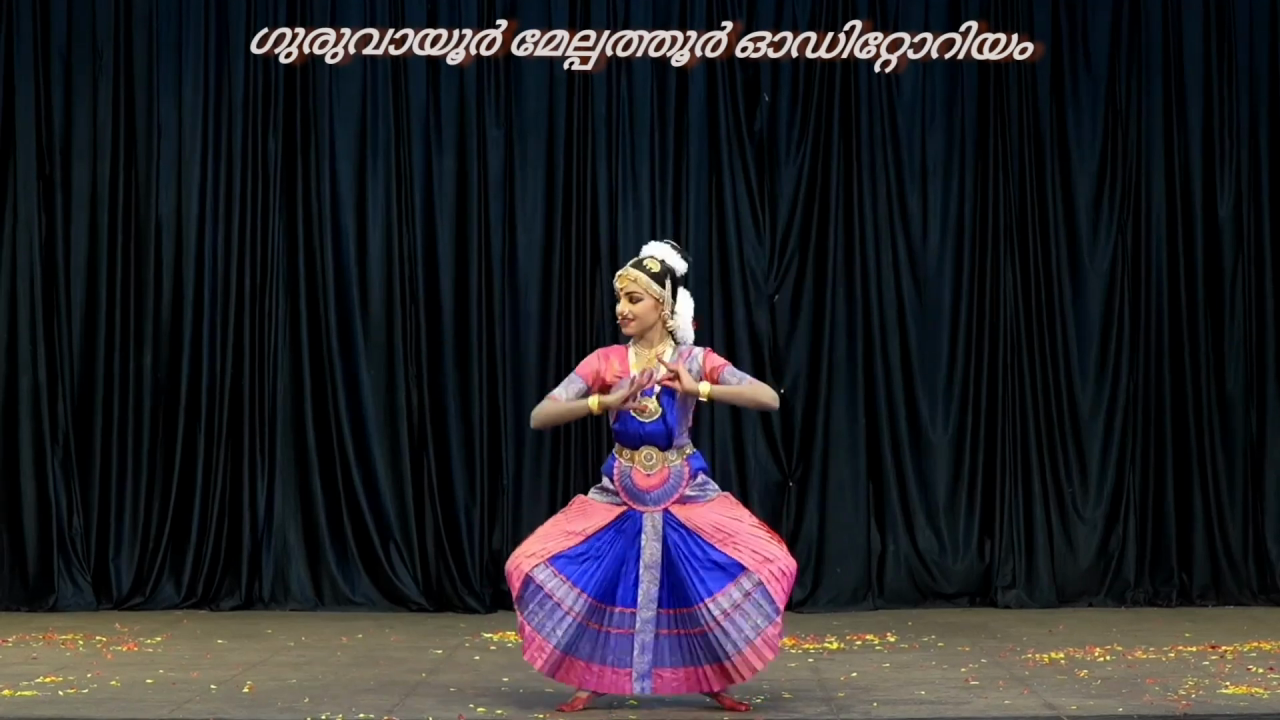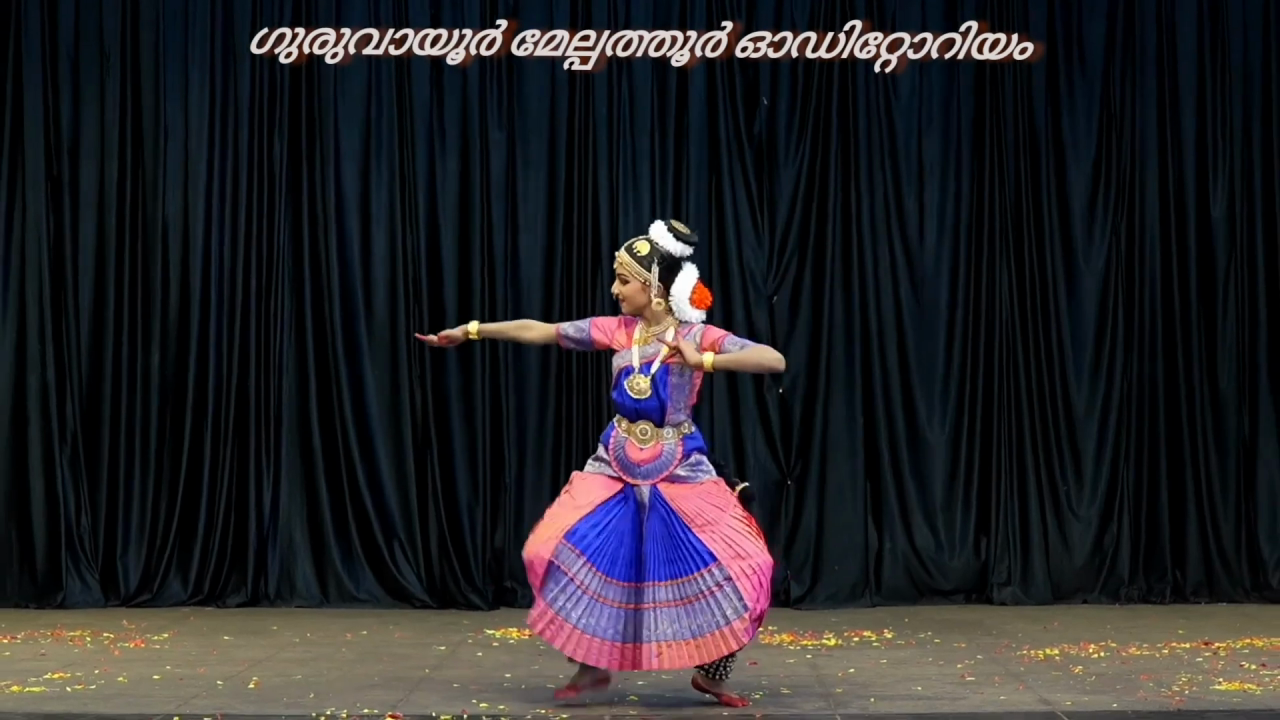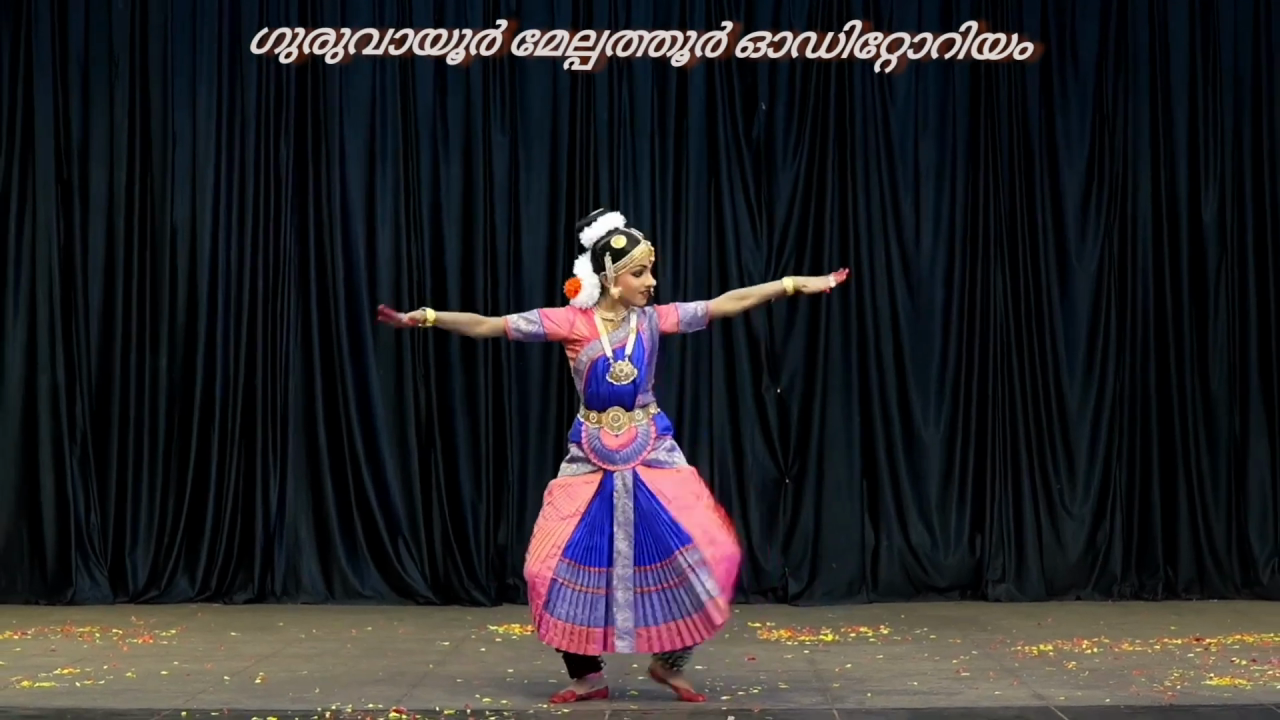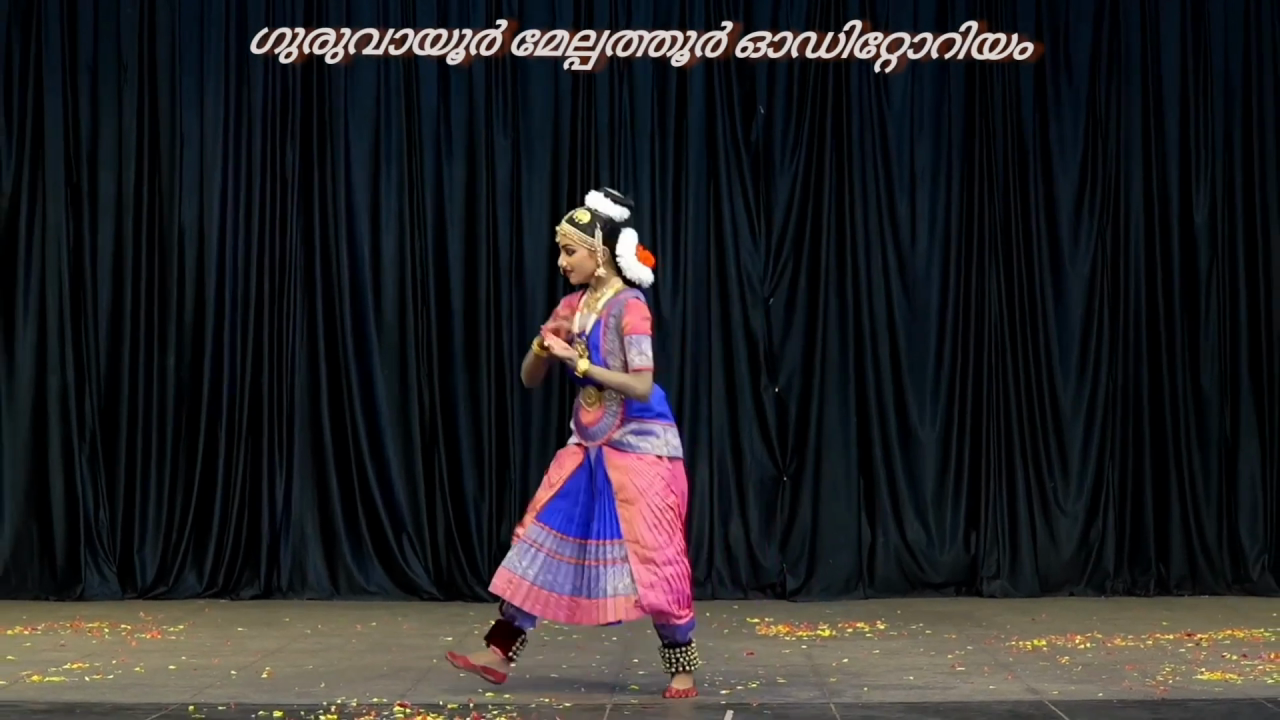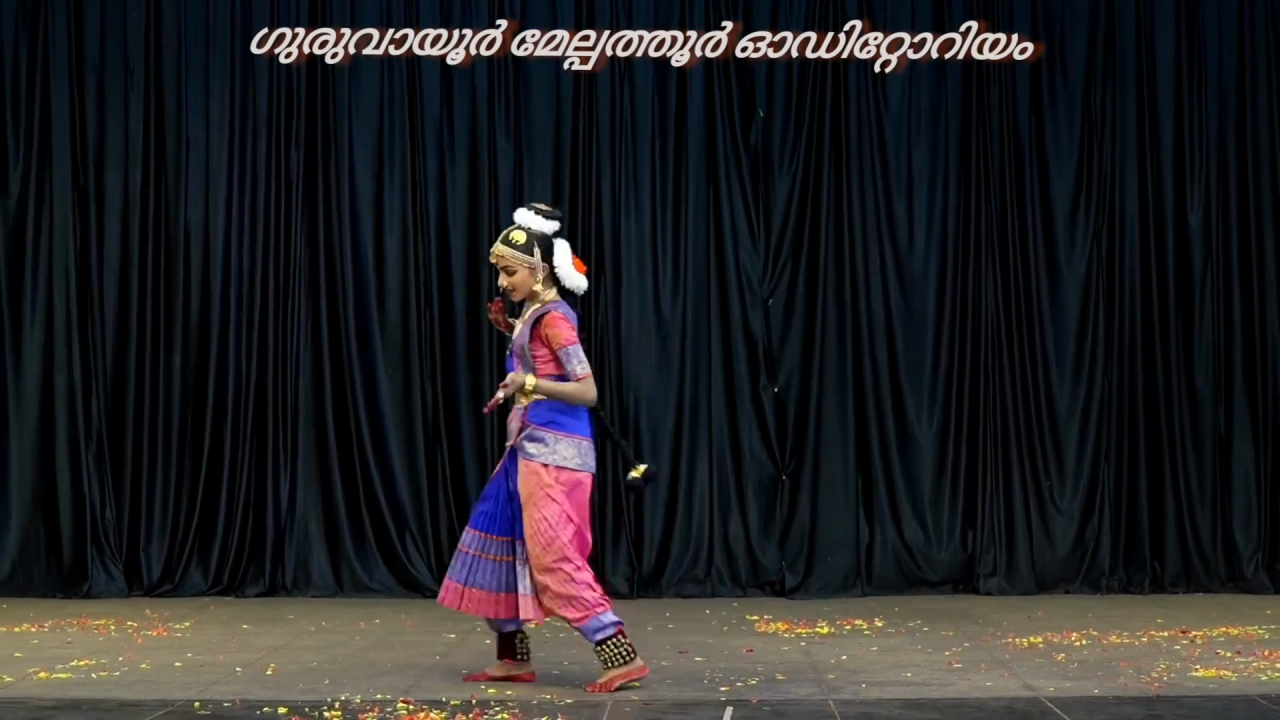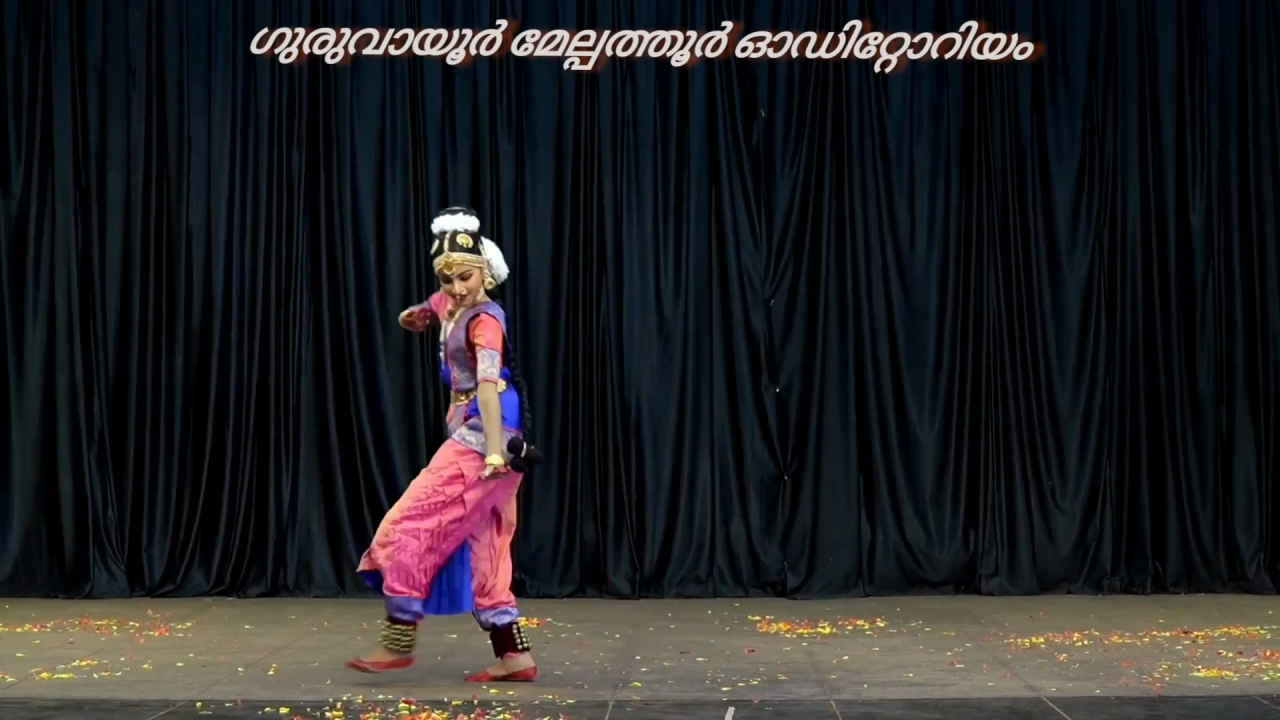
dt=0.4s
person 1, frame 1
left shoulder: (697, 361)
right shoulder: (604, 362)
left elbow: (770, 398)
right elbow: (540, 416)
left wrist: (698, 389)
right wrist: (603, 401)
left hip: (686, 496)
right hip: (617, 497)
left knee: (765, 569)
right knee: (538, 570)
left ankle: (717, 680)
right ankle: (593, 679)
person 1, frame 2
left shoulder: (699, 336)
right shoulder: (616, 330)
left elbow: (775, 360)
right elbow: (541, 331)
left wrist: (703, 361)
right wrist: (471, 330)
left hip: (679, 473)
right hip: (614, 469)
left knee: (740, 569)
right knee: (554, 552)
left ankle: (711, 673)
right ankle: (592, 665)
person 1, frame 3
left shoulder: (653, 318)
right shoulder: (569, 321)
left elbow: (727, 303)
right elbow: (487, 327)
left wrist: (799, 284)
right wrist: (426, 316)
left hip: (652, 455)
right hip: (590, 461)
left knee: (704, 551)
right knee: (553, 566)
left ankle: (668, 661)
right ankle: (587, 676)
person 1, frame 4
left shoulder: (630, 306)
right shoulder: (570, 307)
left elbow: (641, 387)
right elbow: (529, 378)
left wrist: (578, 360)
right wrist: (544, 344)
left hip: (637, 441)
right hip: (589, 444)
left knee: (654, 551)
right knee: (545, 537)
left ankle: (681, 666)
right ankle: (500, 651)
person 1, frame 5
left shoulder: (554, 318)
right shoulder: (535, 313)
left elbow: (587, 391)
left wrist: (529, 383)
right wrist: (508, 328)
left hip: (553, 447)
right hip: (535, 445)
left knee: (556, 558)
right knee: (496, 538)
left ankle: (624, 659)
right ankle: (512, 658)
person 1, frame 6
left shoulder: (484, 319)
right shoulder: (450, 303)
left elbow: (489, 387)
right elbow: (420, 326)
left wrist: (495, 450)
right wrist: (410, 319)
left hip: (484, 438)
right hip: (476, 436)
left knee: (409, 529)
right knee: (479, 550)
left ankle: (398, 643)
right ankle: (515, 655)
